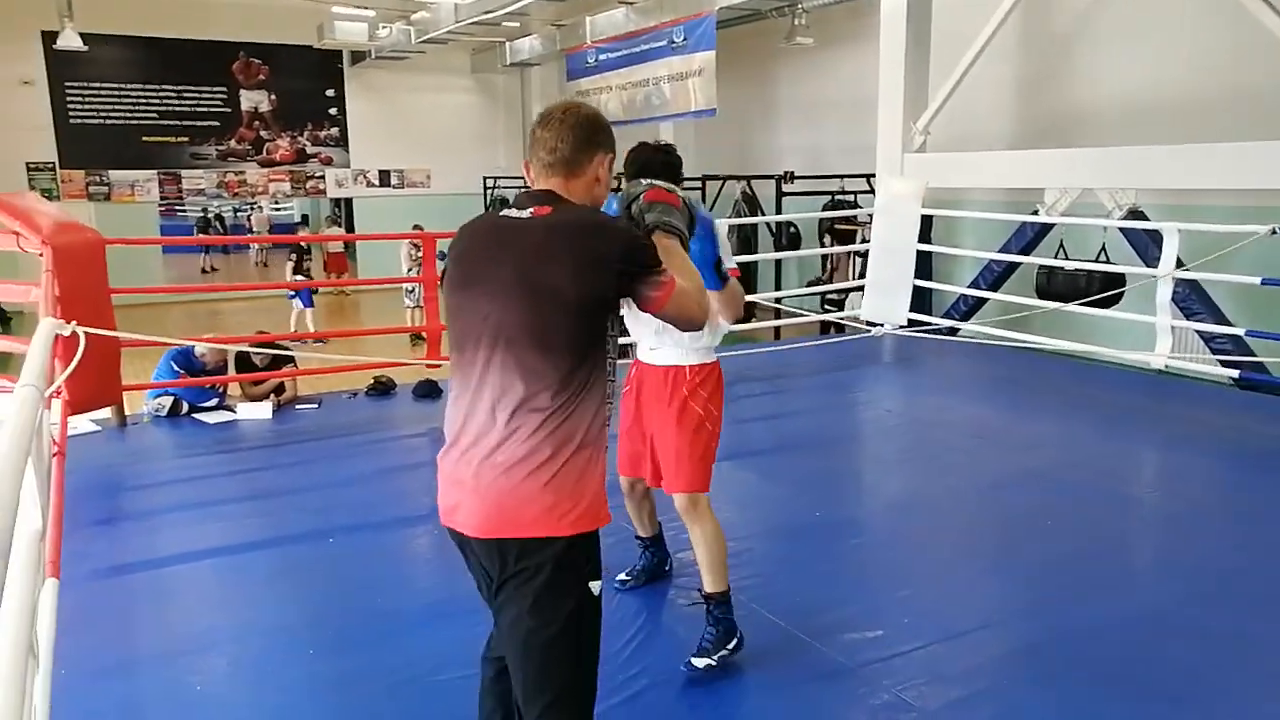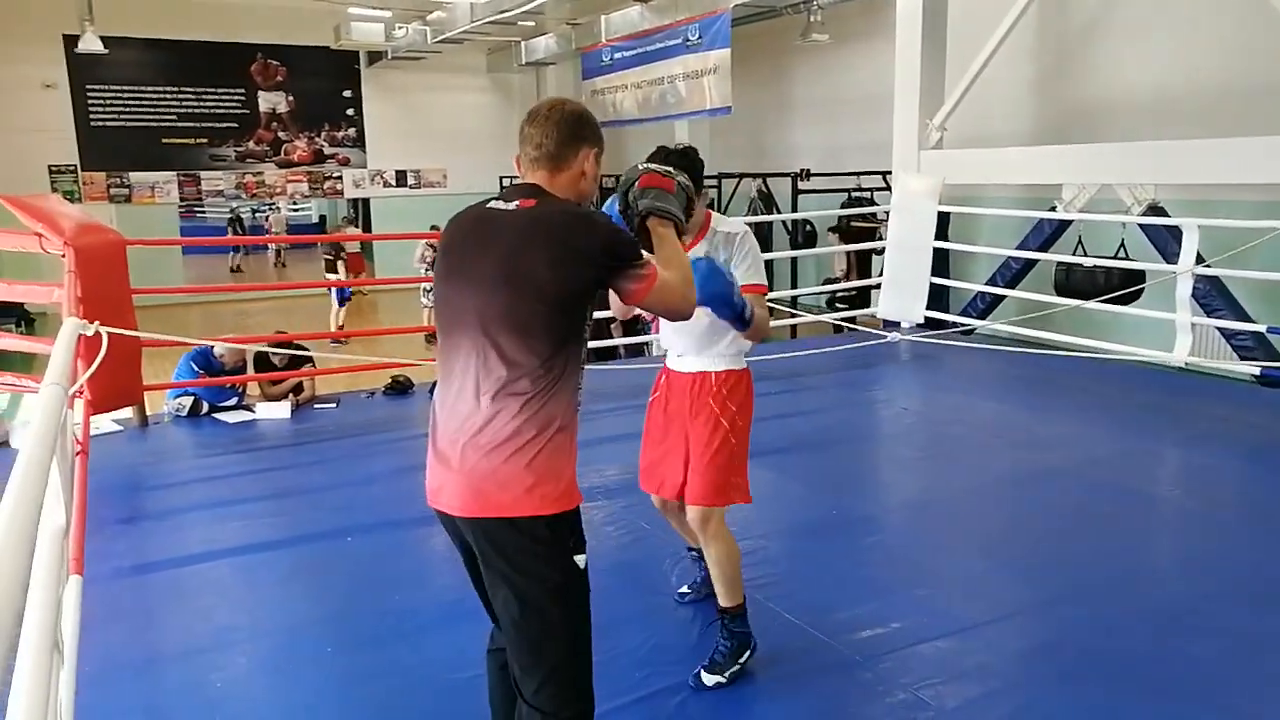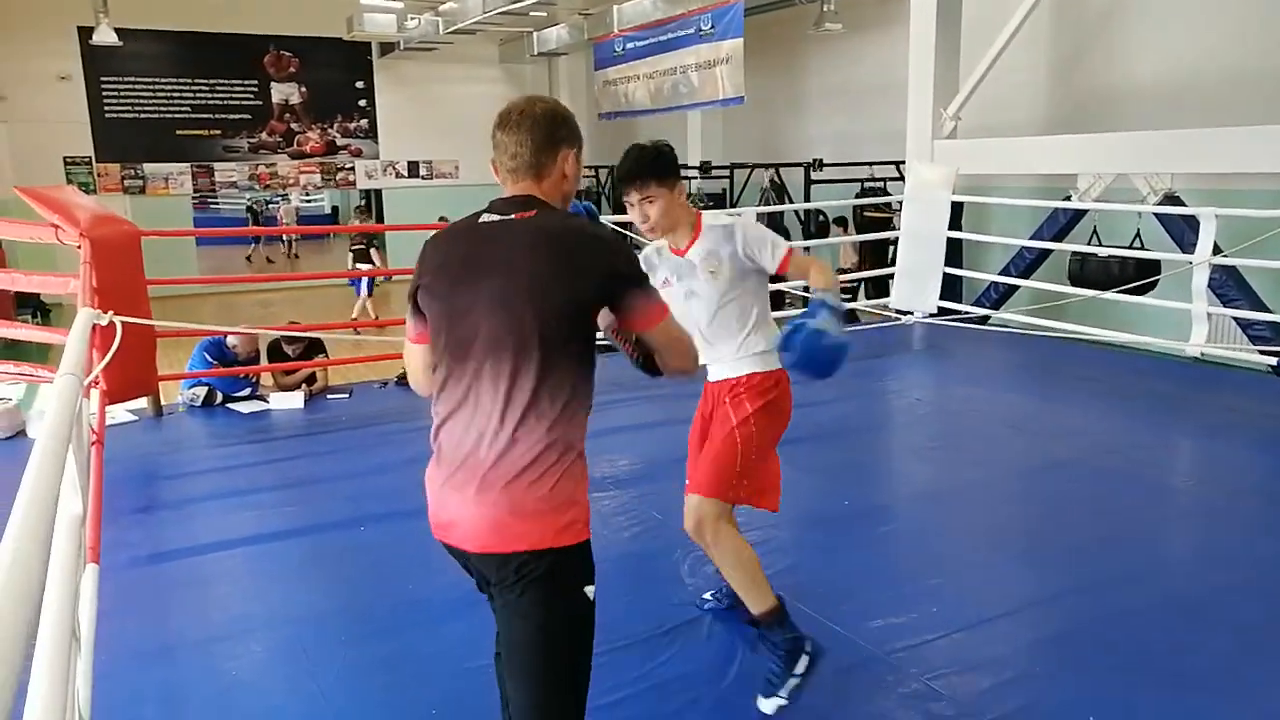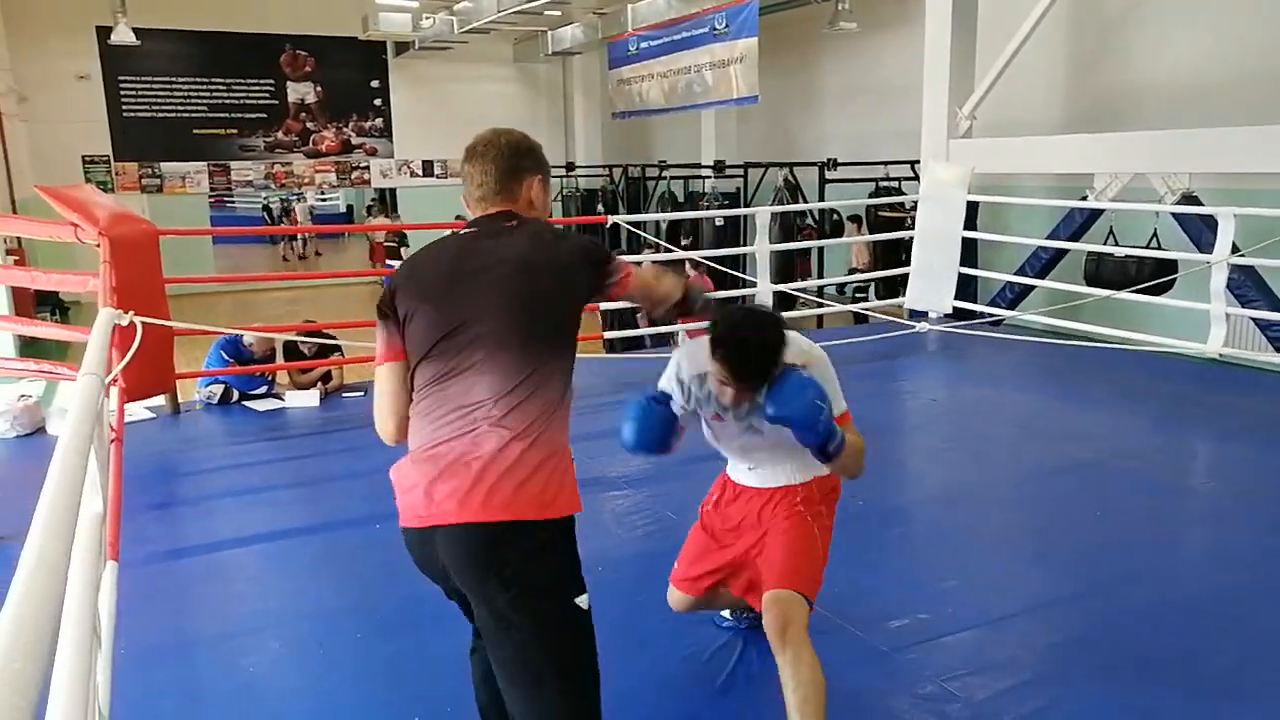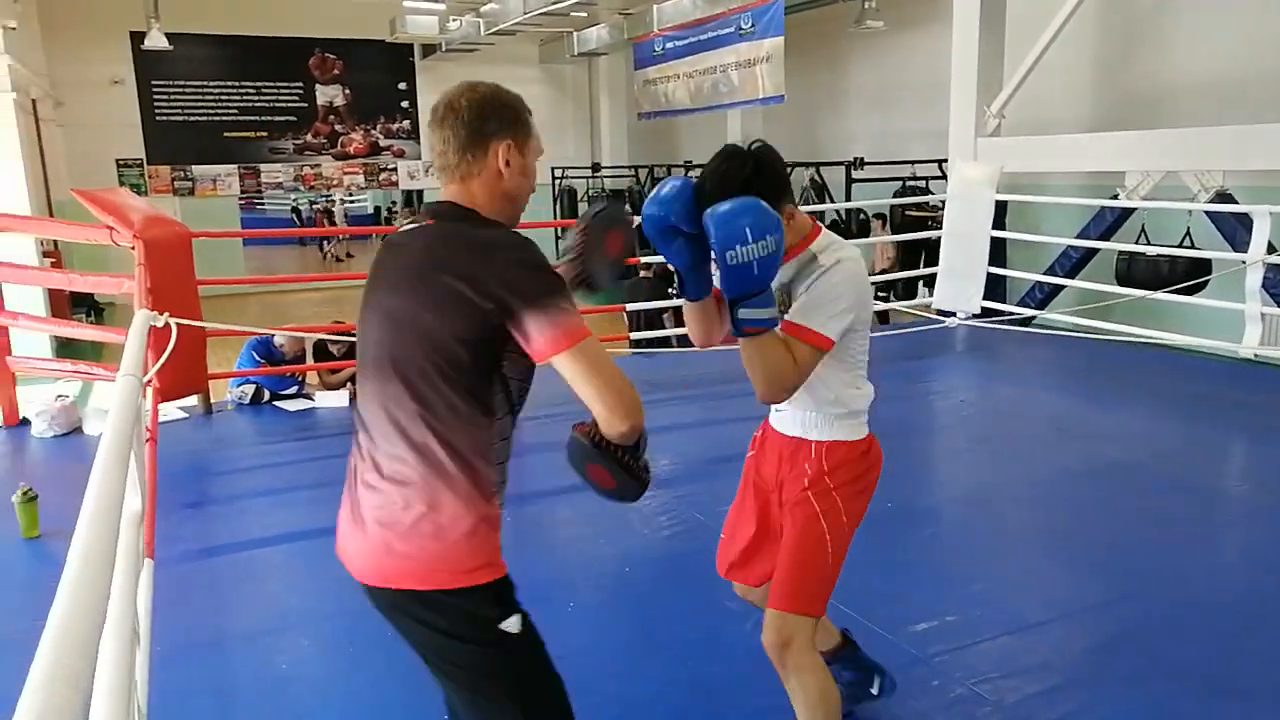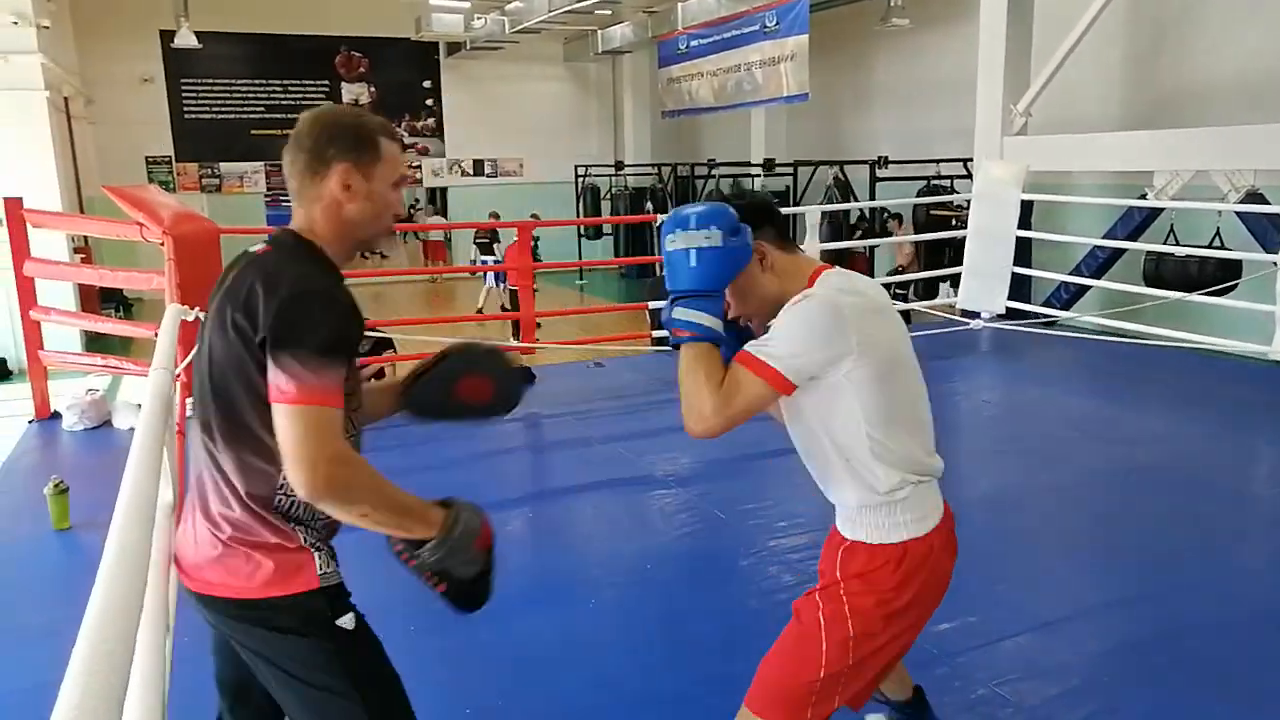
dt=0.4s
person 1, frame 1
left shoulder: (469, 239)
right shoulder: (606, 239)
right elbow: (693, 313)
right wrist: (666, 231)
left hip: (464, 497)
right hip: (544, 512)
left knee: (511, 643)
person 1, frame 2
left shoulder: (461, 229)
right shoulder: (582, 232)
right elbow: (679, 303)
right wrist: (662, 219)
left hip: (452, 483)
right hip: (523, 493)
left knee: (514, 639)
person 1, frame 3
left shoulder: (441, 250)
right shoulder: (589, 249)
right elbow: (679, 359)
right wrist: (632, 332)
left hip: (453, 509)
right hip: (534, 521)
left knee: (521, 643)
person 1, frame 4
left shoulder: (409, 275)
right shoulder: (560, 248)
left elbow: (391, 427)
right elbow: (662, 293)
right wrist: (685, 287)
left hip: (423, 513)
right hip: (517, 512)
left knee: (499, 644)
person 1, frame 5
left shoulder: (399, 254)
right shoulder: (500, 256)
right elbow: (619, 411)
left wrist: (559, 279)
right wrist: (623, 442)
left hip: (377, 537)
right hip: (437, 553)
person 1, frame 6
left shoulder: (264, 271)
right shoulder: (305, 292)
right elbow: (315, 471)
left wrist: (411, 393)
right wrist: (438, 526)
left hip: (218, 554)
right hip: (269, 573)
person 2, frame 1
left shoulder: (699, 234)
left elbow: (732, 312)
left wrist: (710, 265)
left hip: (693, 377)
right hip: (644, 371)
left knee: (689, 499)
right knee: (631, 480)
left ankle: (722, 622)
right ankle: (654, 555)
person 2, frame 2
left shoulder: (736, 238)
left elbow: (760, 329)
right elbow: (623, 309)
left wrist: (735, 309)
left hip: (721, 384)
right hip: (673, 379)
left knee: (704, 513)
right knee: (664, 496)
left ankle: (736, 635)
right ankle: (709, 568)
person 2, frame 3
left shoulder: (732, 232)
right shoulder: (654, 257)
left elbow: (815, 270)
left wrist: (823, 311)
left hip: (757, 388)
right hip: (719, 388)
left knee: (702, 517)
right knee: (707, 508)
left ankle: (785, 639)
right ankle: (743, 585)
person 2, frame 4
left shoulder: (807, 364)
right shoulder: (690, 361)
left elbow: (854, 463)
right elbow: (660, 427)
left wrist: (824, 440)
right wrist: (652, 422)
left hip: (801, 494)
right hip: (737, 490)
left knee: (782, 620)
right knee: (683, 597)
right ankle: (754, 604)
person 2, frame 5
left shoulder: (838, 267)
right shoulder: (743, 252)
left elbow: (777, 385)
right elbow: (705, 336)
left wrist: (752, 296)
right wrist: (690, 264)
left hip: (832, 460)
right hip: (779, 439)
left knee: (781, 638)
right knee: (749, 579)
right ankle: (852, 669)
person 2, frame 6
left shoulder: (817, 313)
right shoulder: (839, 293)
left elbow: (706, 417)
left wrist: (695, 301)
right wrist: (726, 334)
left hip: (886, 554)
right knee: (849, 639)
